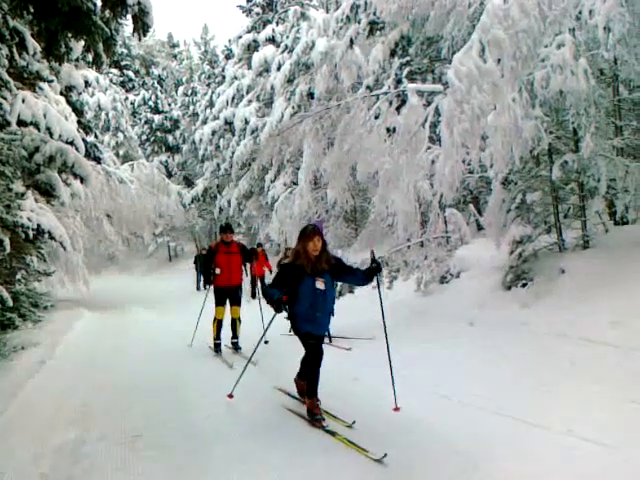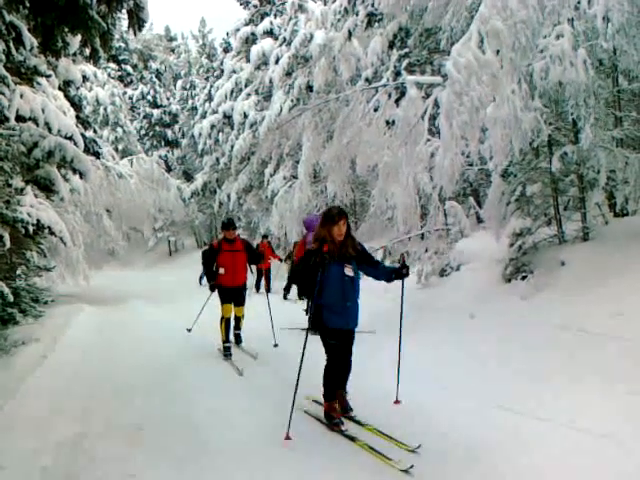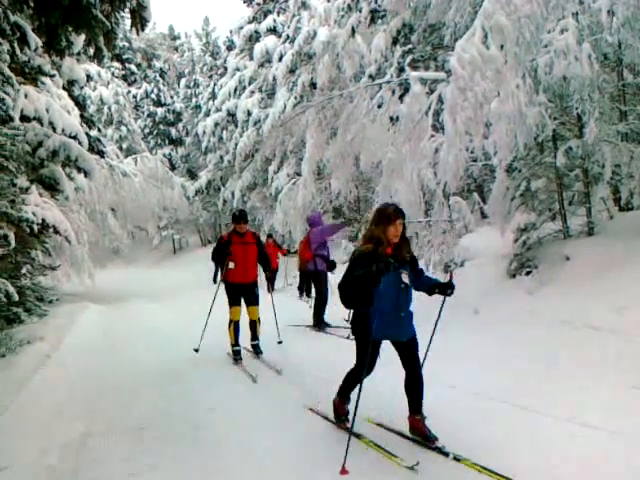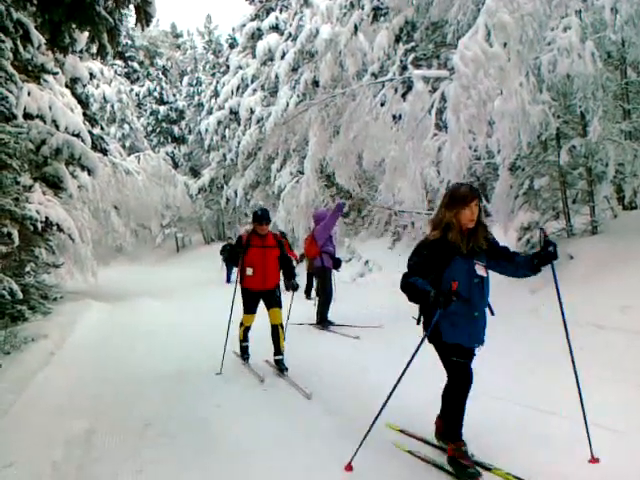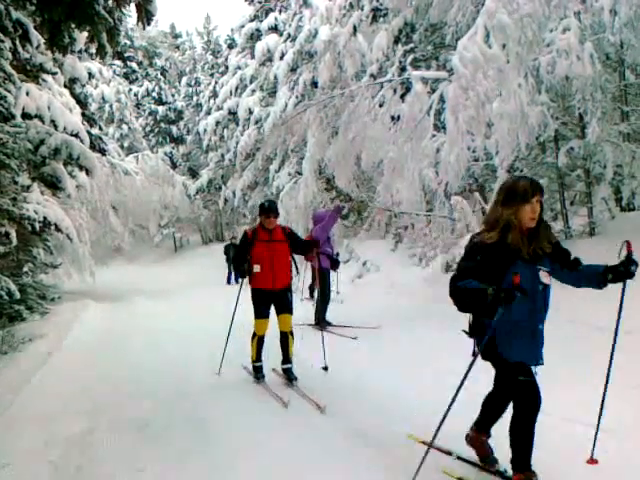
dt=0.4s
person 1, frame 1
left shoulder: (330, 263)
right shoulder: (293, 267)
left elbow: (350, 275)
right elbow: (273, 288)
left wrist: (369, 273)
right wrist: (276, 300)
left hip: (322, 320)
right hip: (302, 320)
left knee: (311, 355)
right knee: (316, 355)
left ankle: (301, 380)
right ankle: (312, 402)
person 1, frame 2
left shoulder: (354, 249)
right shoulder: (316, 253)
left elbow: (373, 267)
right elbow: (299, 274)
left wrist: (394, 273)
right wrist: (314, 264)
left hip: (349, 313)
right hip: (326, 313)
left knee: (346, 357)
right knee: (336, 358)
left ankle: (341, 395)
right ankle: (330, 406)
person 1, frame 3
left shoulder: (404, 253)
right shoulder: (366, 255)
left elbow: (417, 277)
right elbow: (348, 285)
left wrist: (438, 286)
right wrist: (375, 272)
left hip: (402, 321)
right hip: (372, 321)
left knee: (414, 368)
right knee: (364, 367)
left ankle: (416, 420)
right ankle: (341, 400)
person 1, frame 4
left shoulder: (482, 242)
right shoulder: (435, 244)
left elbow: (510, 263)
right elbow: (411, 280)
left wrist: (539, 259)
right wrist: (434, 295)
left hip: (473, 324)
right hip: (444, 323)
left knee: (459, 379)
right knee: (461, 379)
left ankle: (445, 427)
right ankle: (455, 447)
person 1, frame 5
left shoulder: (543, 242)
right shoulder: (489, 246)
left elbow: (573, 271)
right elbow: (460, 285)
left wrist: (612, 272)
right wrist: (491, 293)
left hip: (529, 336)
right hip: (500, 336)
left knee: (507, 391)
right knee: (528, 399)
left ankle: (478, 433)
person 2, frame 1
left shoulder: (239, 247)
right shoulder: (214, 248)
left elbow: (250, 258)
right elbow: (206, 264)
left hip: (236, 286)
right hip: (220, 287)
left knee: (236, 313)
right knee: (219, 314)
left ankle: (235, 341)
right ankle: (217, 342)
person 2, frame 2
left shoulder: (244, 244)
right shoulder: (216, 247)
left elbow: (253, 258)
right elbow: (208, 265)
left wrist: (260, 258)
right wrist: (211, 281)
left hip: (240, 285)
right hip: (223, 286)
left knee: (239, 312)
right knee: (226, 312)
left ankle: (237, 331)
right ankle: (226, 345)
person 2, frame 3
left shoulder: (254, 237)
right shoulder: (226, 239)
left elbow: (262, 256)
right elbow: (215, 259)
left wrist: (267, 270)
right wrist: (224, 254)
left hip: (251, 283)
right hip: (232, 283)
left knee: (254, 314)
right knee: (235, 315)
left ankle: (255, 342)
right ankle: (235, 348)
person 2, frame 4
left shoulder: (276, 239)
right shoulder: (244, 239)
left elbow: (285, 260)
right elbow: (231, 260)
left wrist: (291, 278)
right wrist: (240, 250)
left hip: (272, 287)
right hip: (250, 289)
left knee: (277, 320)
right knee: (248, 320)
left ankle: (279, 357)
right ankle: (243, 342)
person 2, frame 5
left shoulder: (286, 233)
right shoulder: (250, 236)
left elbow: (302, 248)
right elbow: (238, 259)
left wrist: (312, 244)
right wrist: (242, 270)
left hip: (283, 288)
right hip: (260, 290)
left knee: (286, 327)
right knee: (261, 328)
left ankle: (287, 366)
right ankle: (257, 364)
